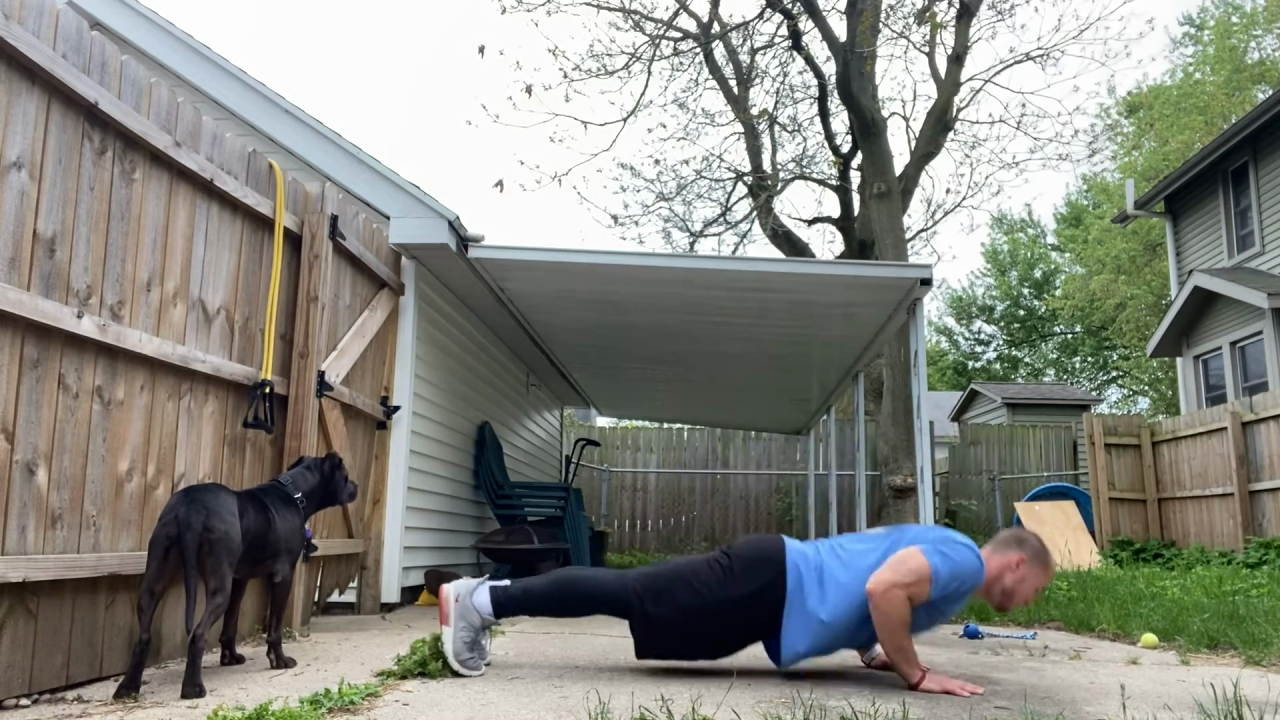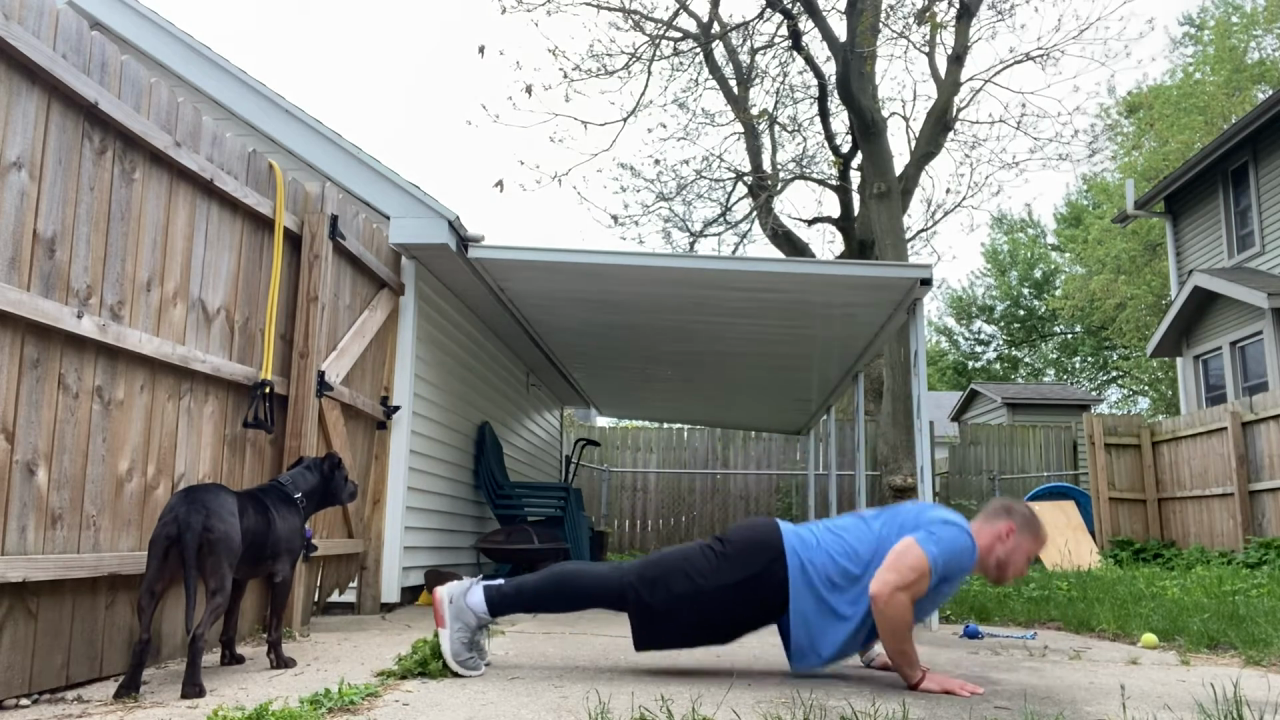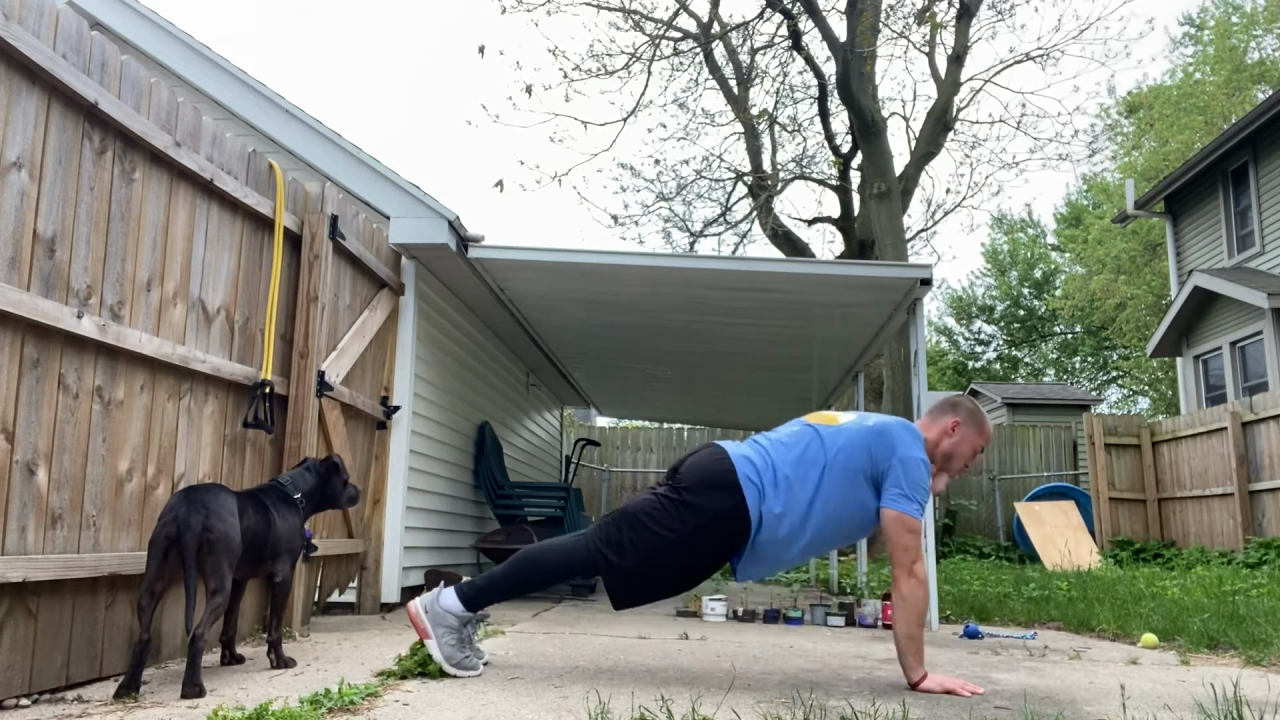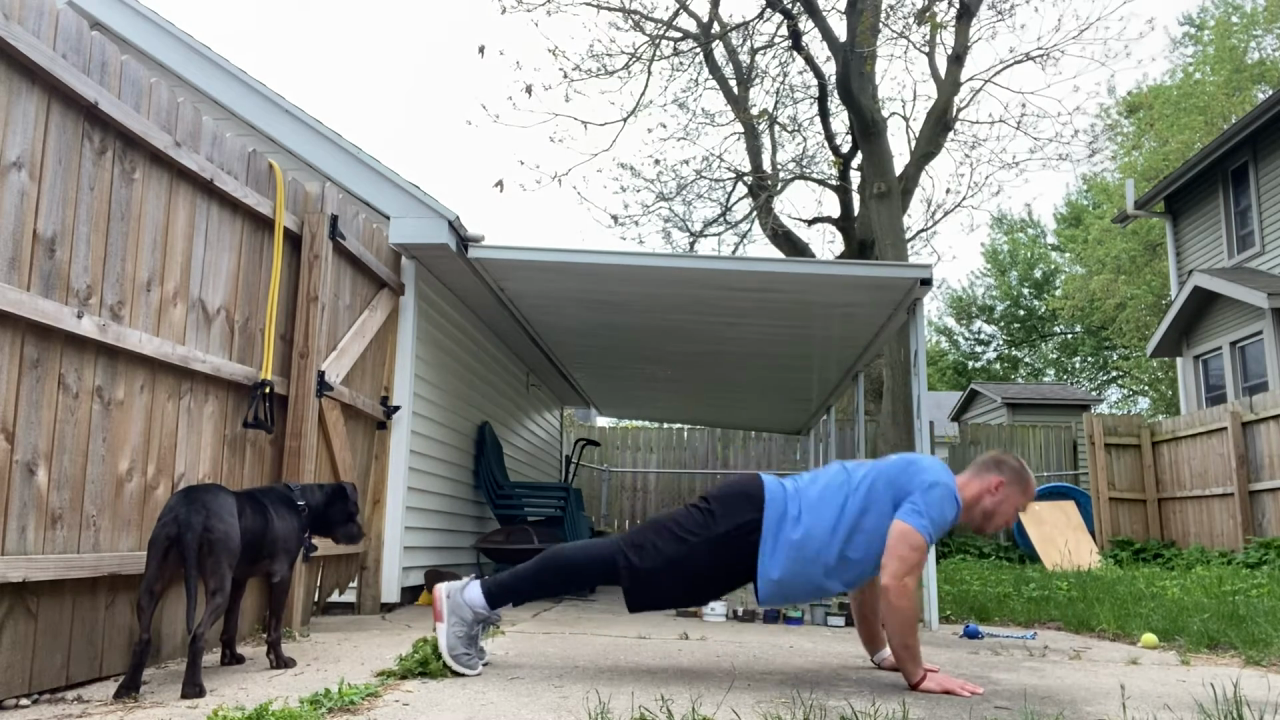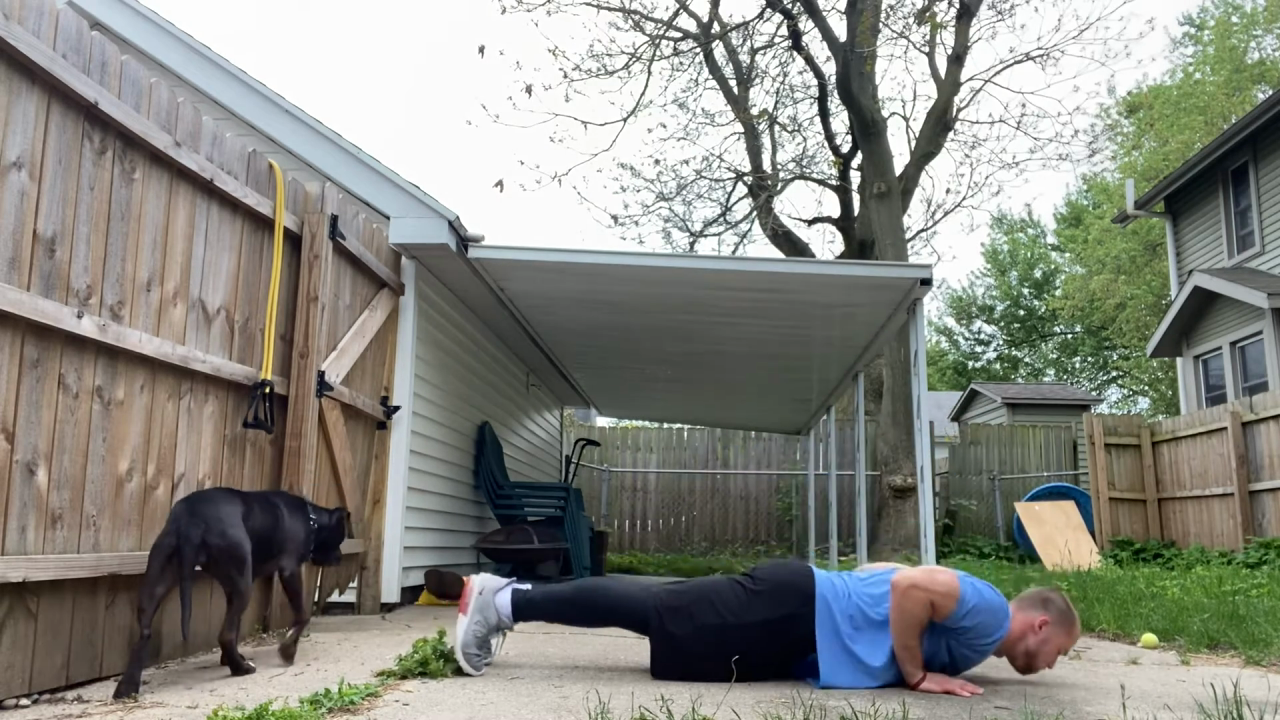
dt=0.5s
person 1, frame 1
left shoulder: (943, 551)
right shoulder: (961, 566)
right elbow: (884, 588)
left wrist: (870, 649)
right wrist: (912, 670)
left hip: (779, 580)
right hip: (771, 586)
left knee: (626, 590)
right knee: (629, 595)
left ankle: (485, 596)
right ankle: (480, 598)
person 1, frame 2
left shoulder: (934, 529)
right shoulder: (956, 541)
right elbow: (885, 590)
left wrist: (871, 650)
right wrist: (914, 672)
left hip: (778, 562)
right hip: (768, 571)
left knee: (622, 583)
right knee: (626, 588)
left ankle: (481, 595)
right ankle: (476, 599)
person 1, frame 3
left shoulder: (878, 434)
right shoulder: (908, 452)
left elbow: (824, 498)
right elbow: (908, 573)
left wrist: (914, 492)
right wrist: (918, 673)
left hip: (720, 478)
right hip: (727, 499)
left knee: (594, 550)
right knee: (599, 553)
left ankle: (456, 605)
right ankle: (450, 604)
person 1, frame 4
left shoulder: (914, 481)
right shoulder: (937, 489)
left elbow: (868, 576)
right elbow: (895, 582)
left wrist: (880, 652)
right wrist: (917, 672)
left hip: (755, 519)
right hip: (752, 524)
left knee: (617, 560)
right knee: (619, 561)
left ankle: (478, 598)
right ankle: (471, 598)
person 1, frame 5
left shoulder: (972, 609)
right shoulder: (987, 614)
left elbow: (883, 579)
right elbow: (908, 587)
left wrist: (898, 662)
right wrist: (916, 673)
left hip: (803, 604)
right hip: (796, 616)
left knee: (653, 603)
right knee: (649, 611)
left ankle: (507, 593)
right ankle: (500, 600)
